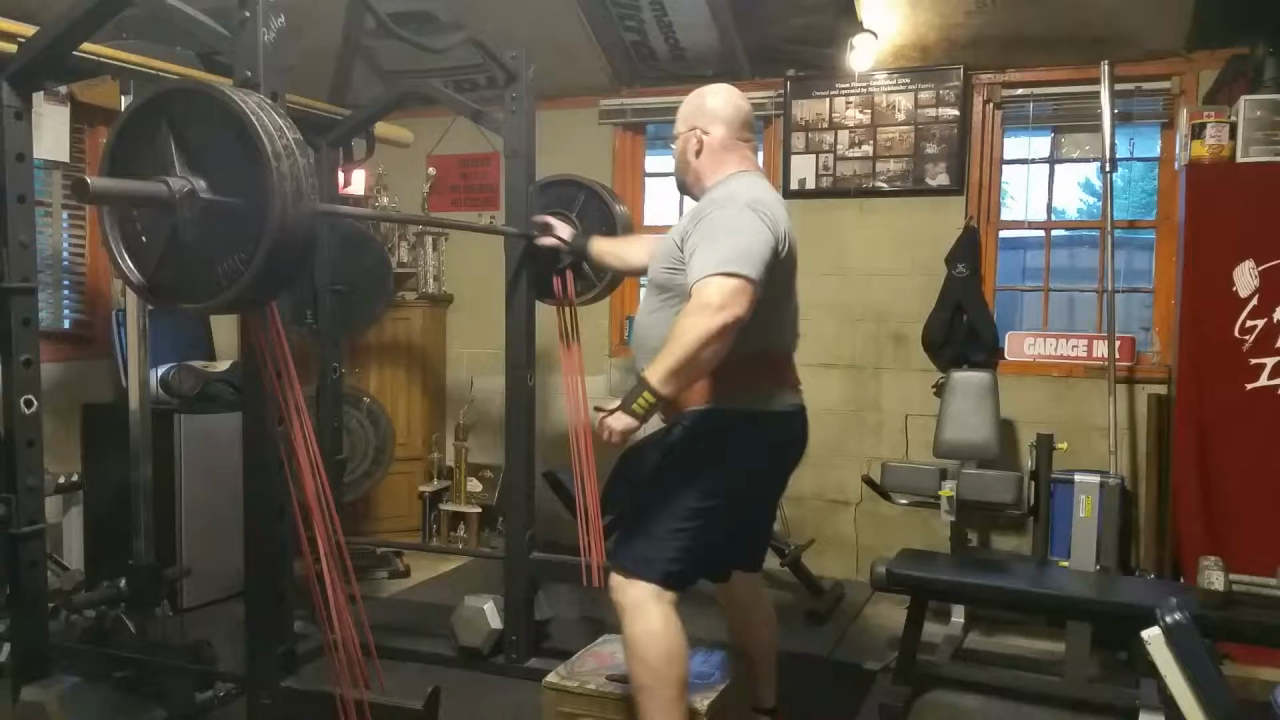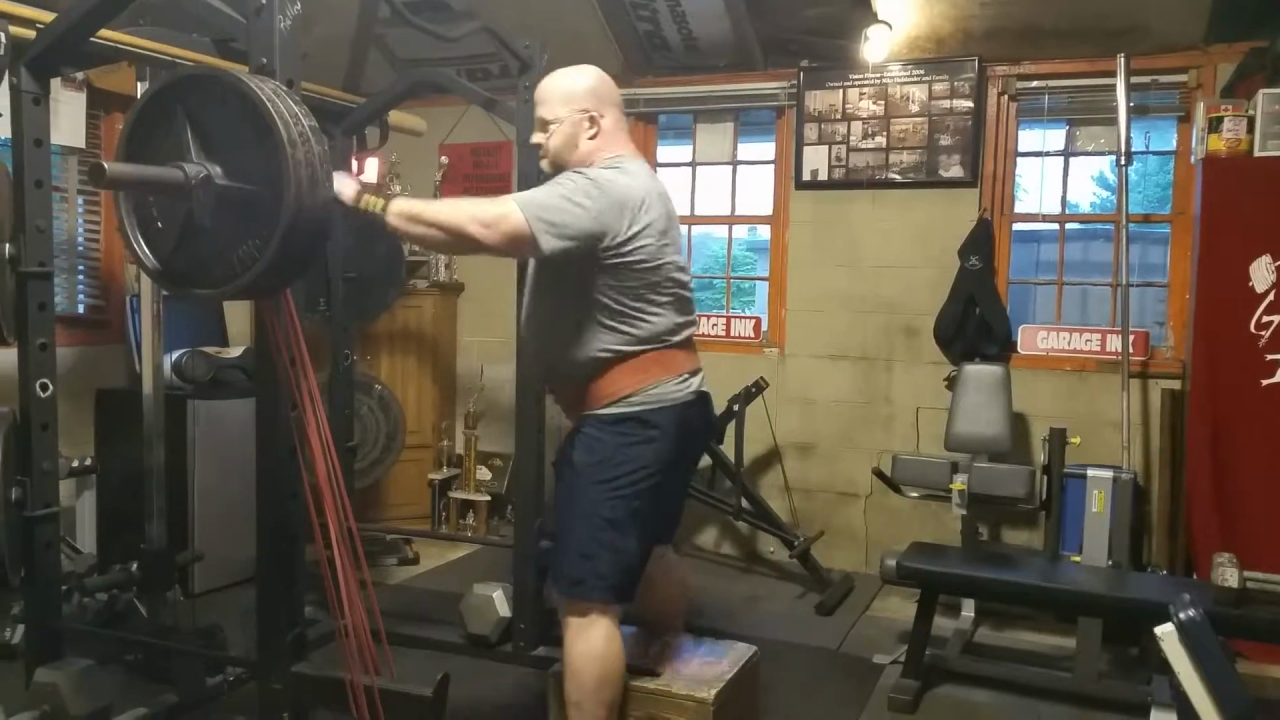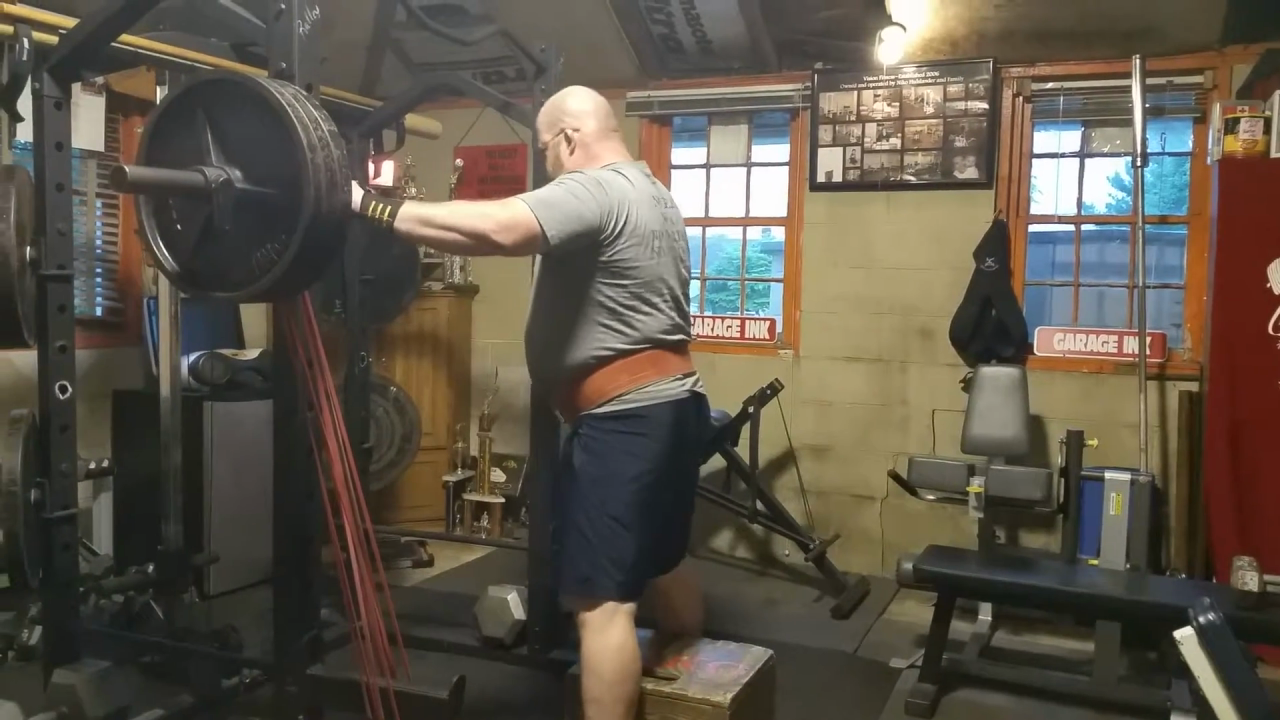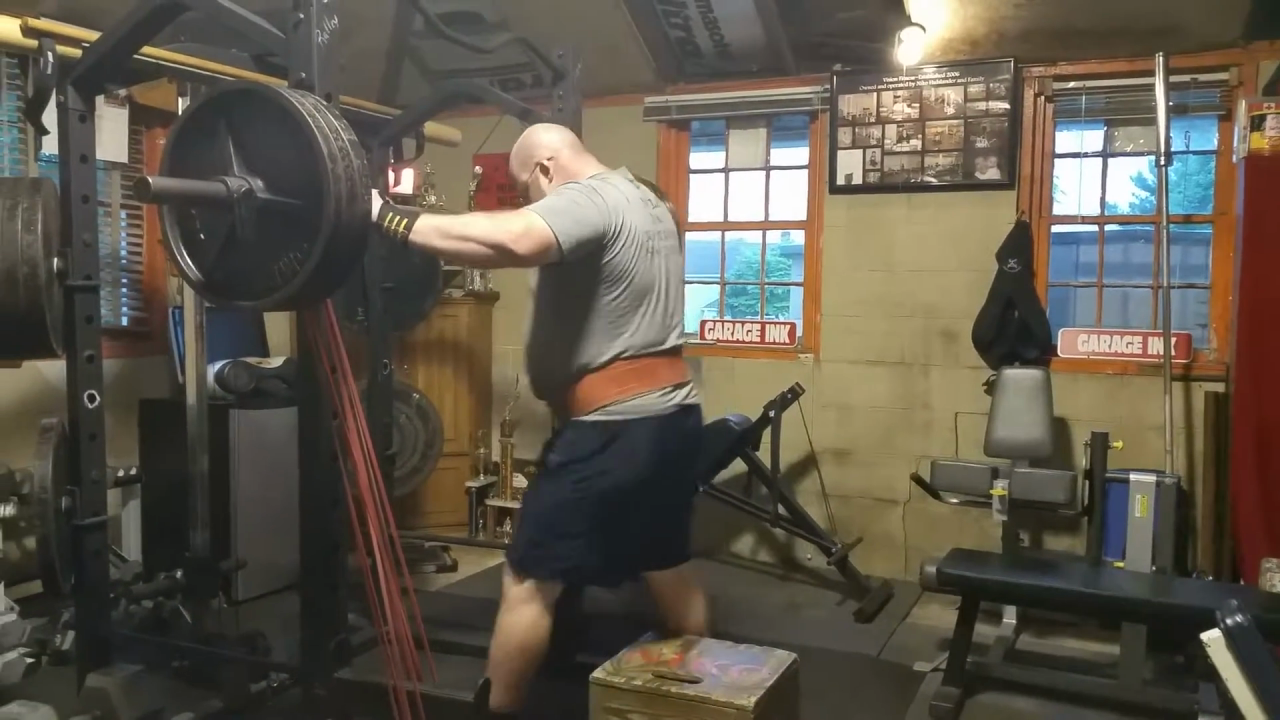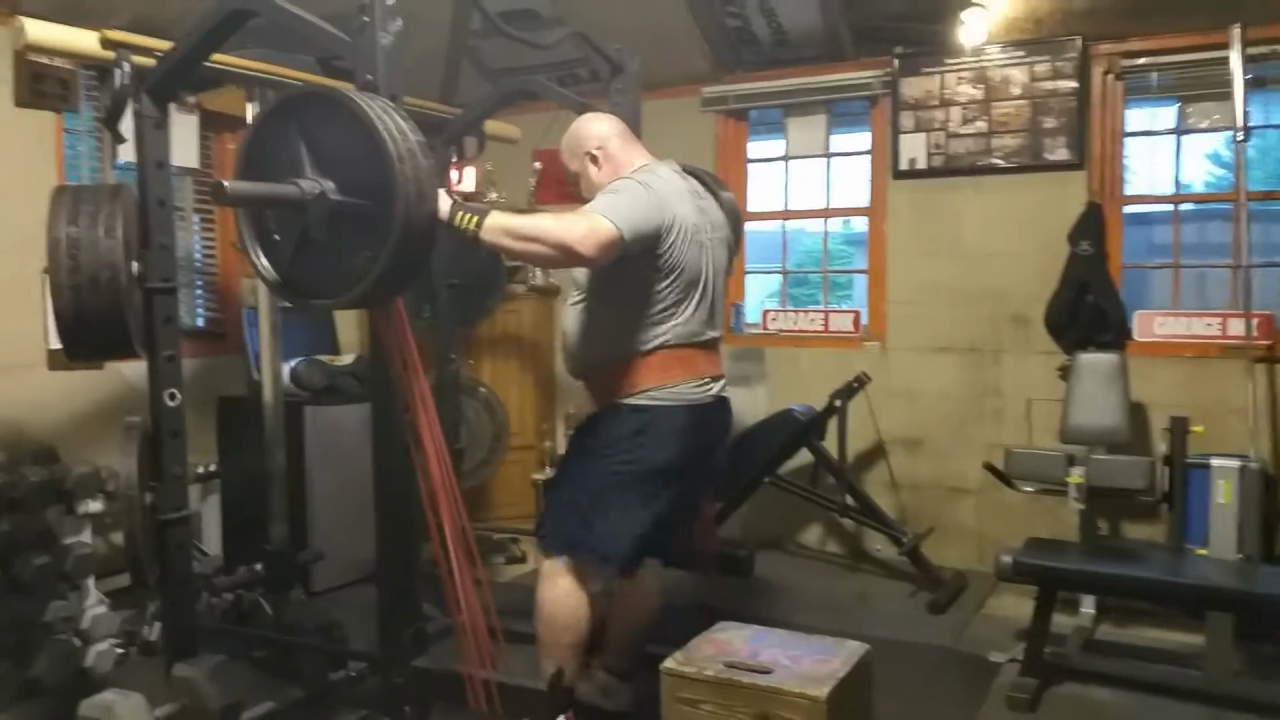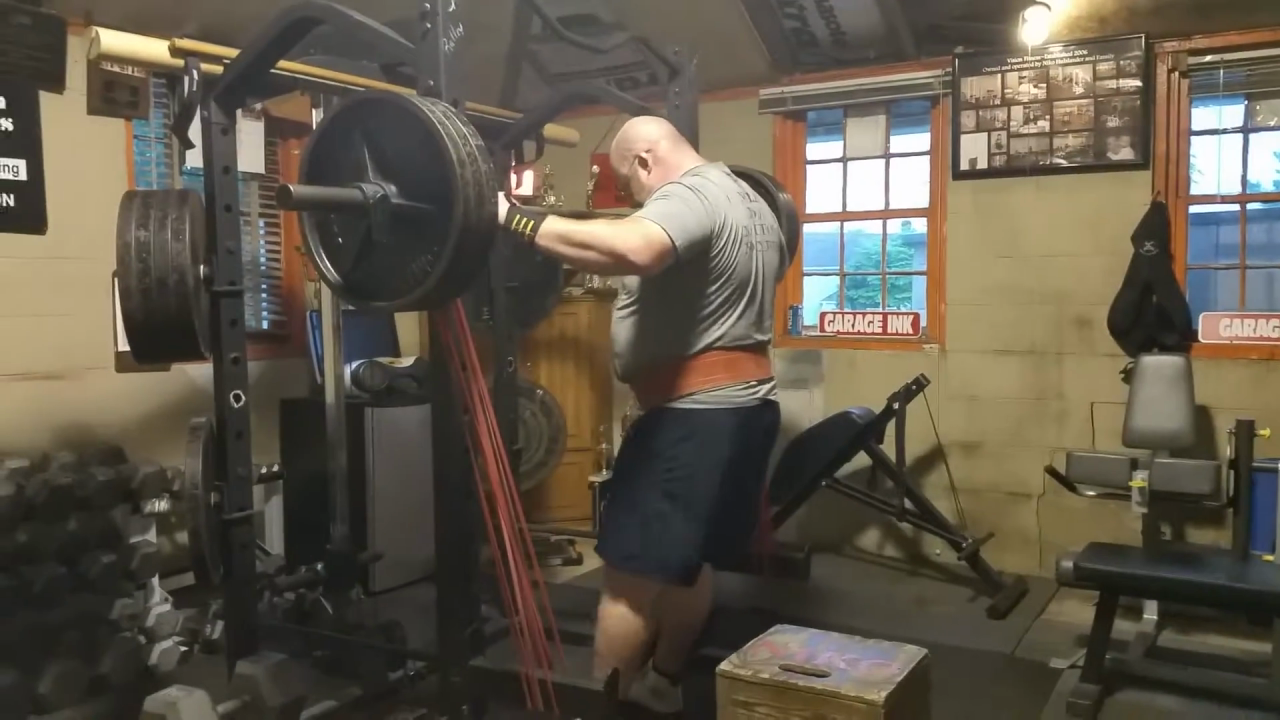
dt=0.7s
person 1, frame 1
left shoulder: (734, 207)
right shoulder: (735, 205)
left elbow: (718, 314)
right elbow: (654, 253)
left wrist: (639, 401)
right wrist: (582, 243)
left hip: (731, 425)
right hip: (756, 421)
left knee: (640, 580)
right knee: (736, 570)
person 1, frame 2
left shoulder: (600, 193)
right shoulder: (625, 184)
left elbow: (482, 226)
left wrist: (370, 202)
left hip: (633, 418)
right hip: (657, 408)
left knee: (587, 600)
right knee: (636, 544)
person 1, frame 3
left shoulder: (596, 190)
right shoulder: (649, 193)
left elbow: (495, 228)
left wrist: (372, 206)
left hip: (626, 419)
right hip: (671, 405)
left knee: (602, 601)
right knee: (661, 565)
person 1, frame 4
left shoulder: (587, 200)
right shoulder: (644, 201)
left elbow: (513, 239)
left wrist: (394, 219)
left hip: (616, 427)
right hip: (671, 414)
left knee: (529, 581)
right knee: (667, 566)
person 1, frame 5
left shoulder: (638, 193)
right shoulder: (696, 197)
left elbow: (577, 240)
left wrist: (463, 214)
left hip: (648, 410)
right hip: (697, 403)
left knee: (565, 556)
right knee: (635, 553)
person 1, frame 6
left shoulder: (690, 197)
right shoulder: (748, 200)
left elbow: (631, 248)
left wrist: (520, 220)
left hip: (696, 413)
right hip: (746, 404)
left knee: (630, 570)
right knee: (687, 558)
right ankle: (662, 682)
